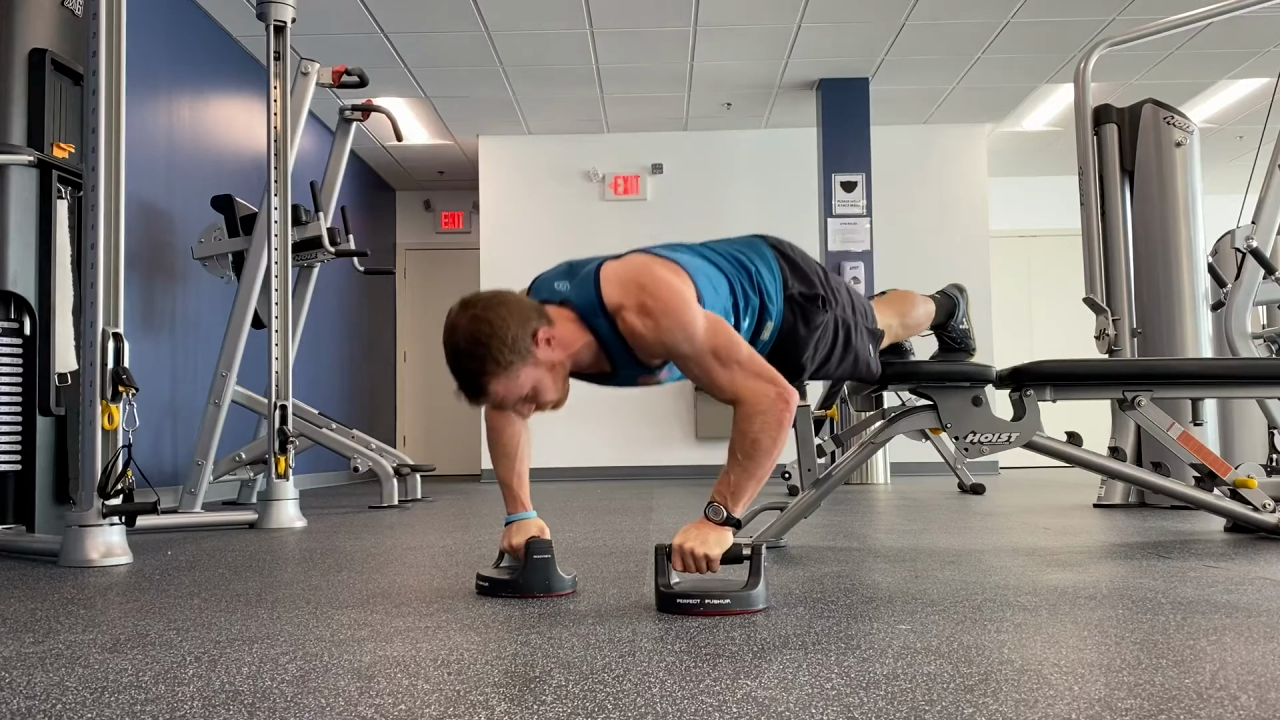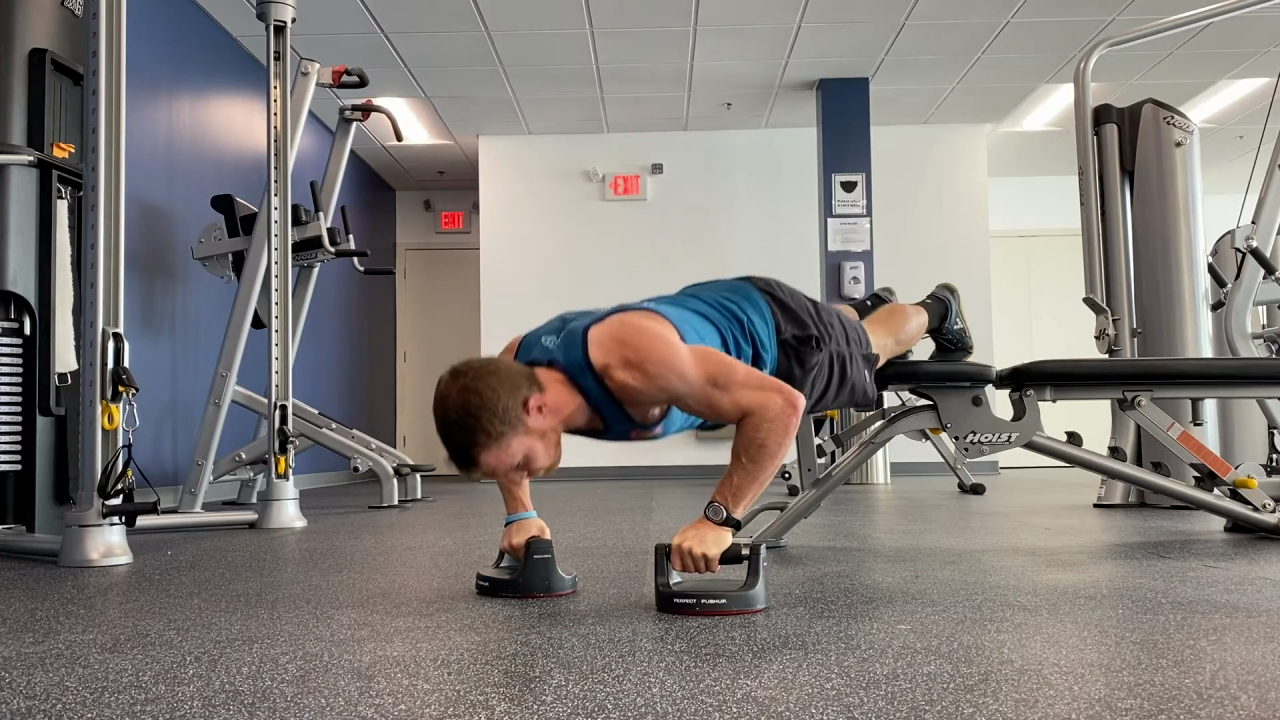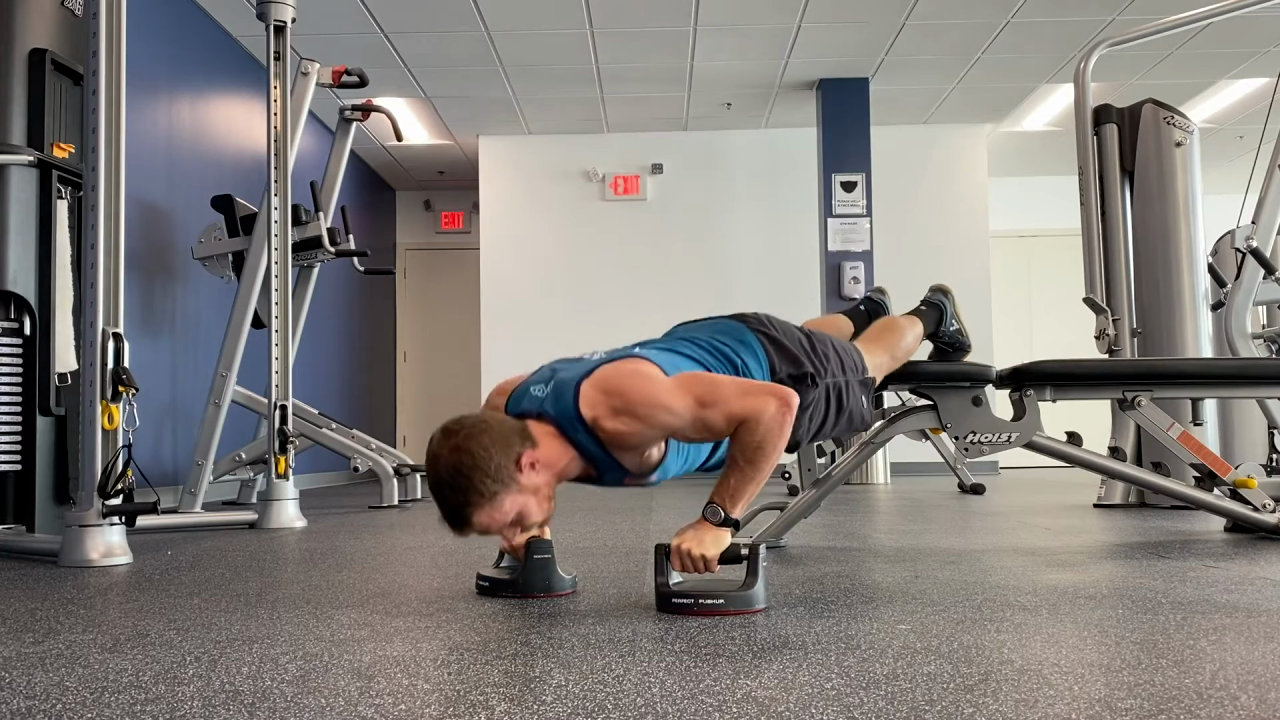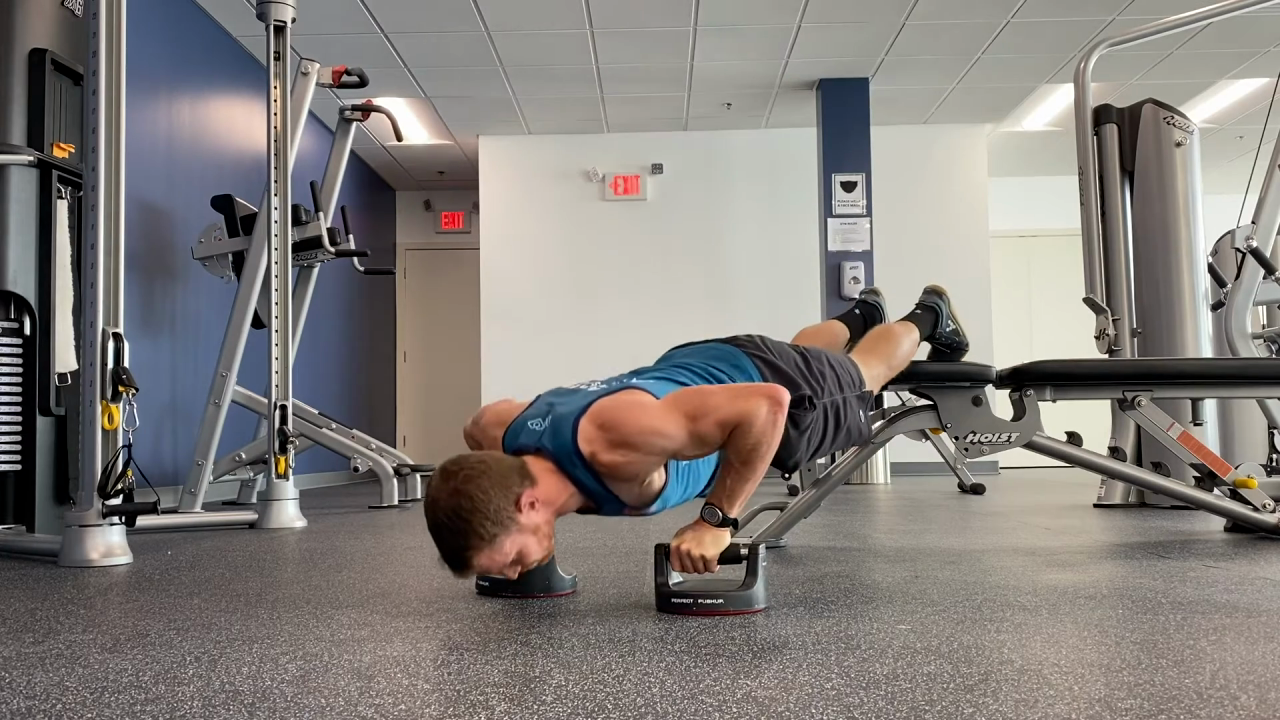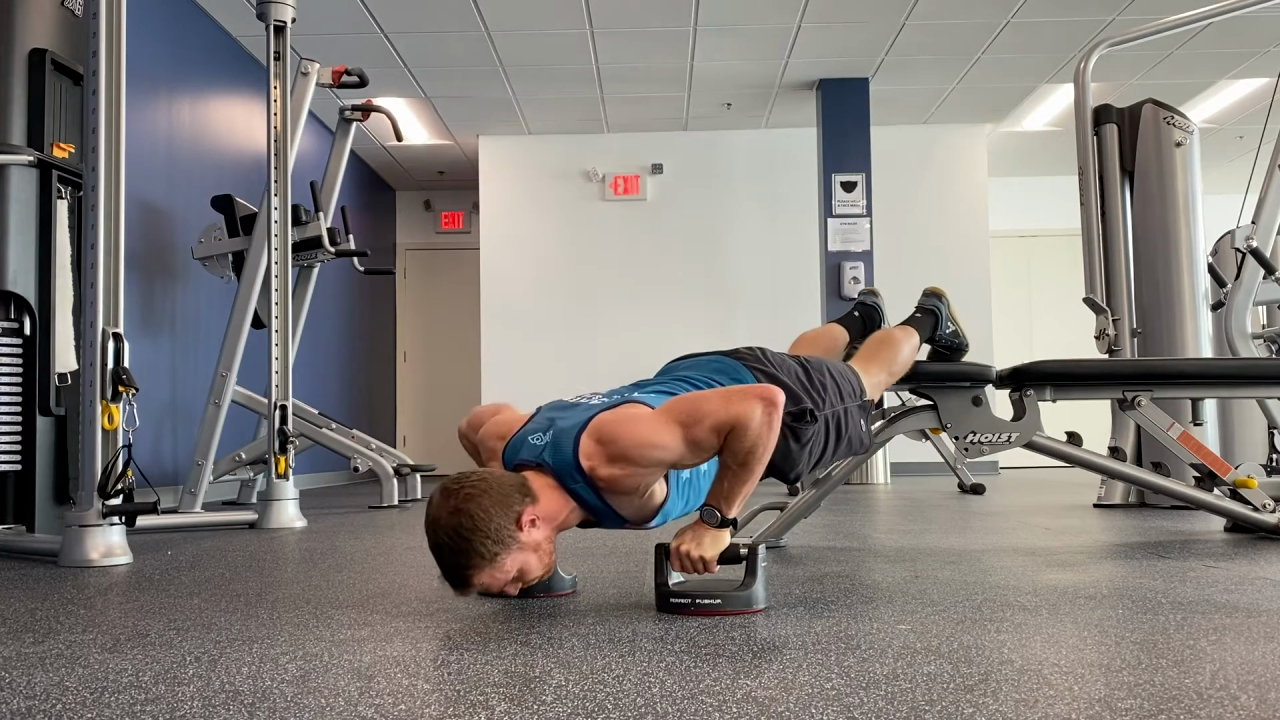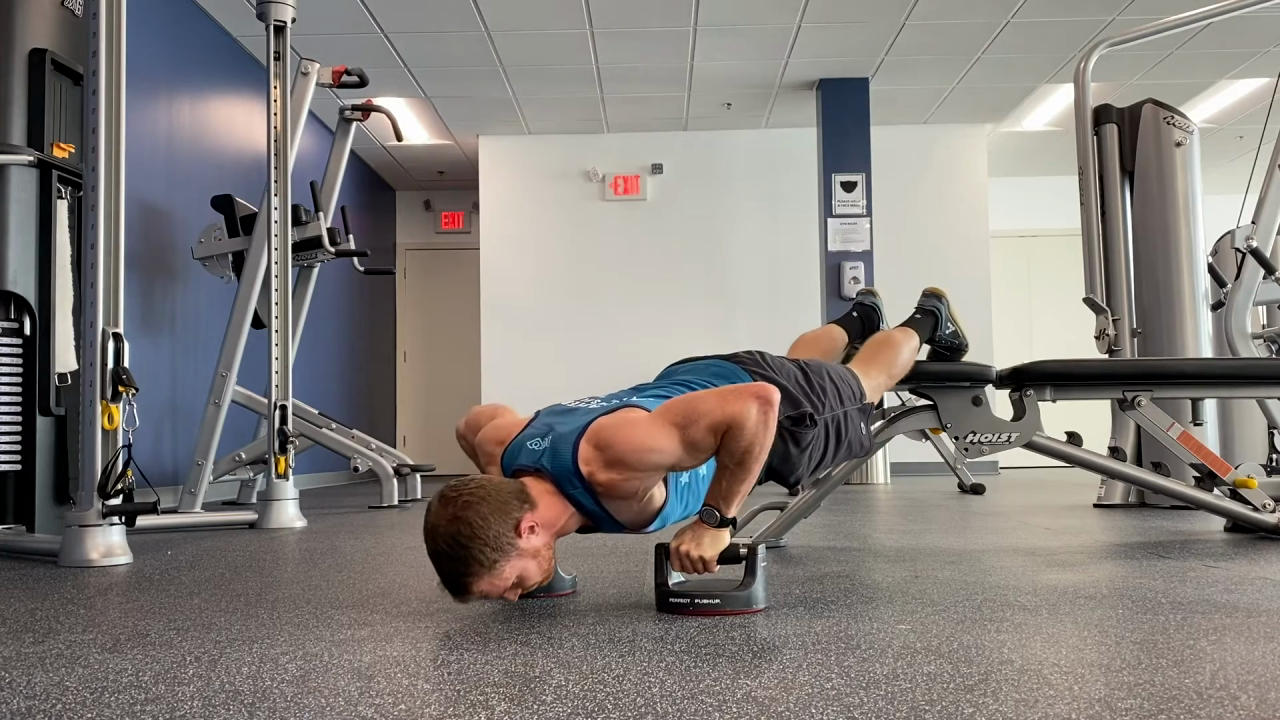
dt=0.2s
person 1, frame 1
left shoulder: (644, 310)
right shoulder: (525, 318)
left elbow: (772, 399)
right elbow: (498, 405)
left wrist: (719, 519)
right wrist: (520, 513)
left hip: (777, 289)
right hip: (723, 299)
left knee: (877, 330)
left ankle: (945, 308)
right ankle: (874, 299)
person 1, frame 2
left shoulder: (629, 367)
right shoulder: (513, 367)
left elbow: (781, 406)
right elbow: (497, 434)
left wrist: (718, 519)
right wrist: (521, 515)
left hip: (769, 332)
right hip: (711, 321)
left knee: (870, 349)
left ankle: (938, 310)
right ankle: (867, 306)
person 1, frame 3
left shoulder: (615, 413)
right shoulder: (508, 406)
left elbow: (775, 405)
left wrist: (718, 519)
right wrist: (520, 516)
left hip: (765, 367)
right hip: (698, 352)
left knee: (868, 364)
right knee: (832, 341)
left ankle: (934, 313)
right ankle: (866, 310)
person 1, frame 4
left shoulder: (613, 443)
right shoulder: (504, 436)
left elbow: (768, 405)
left wrist: (717, 520)
left hip: (761, 386)
right hip: (692, 371)
left knee: (861, 374)
right knee: (803, 355)
left ankle: (929, 316)
right ankle: (861, 314)
person 1, frame 5
left shoulder: (613, 456)
right shoulder: (503, 449)
left elbow: (764, 406)
right elbow: (475, 421)
left wrist: (715, 522)
left hip: (767, 399)
right hip: (692, 383)
left knee: (862, 381)
right knee: (802, 362)
left ankle: (928, 319)
right ankle: (860, 317)
person 1, frame 6
left shoulder: (612, 462)
right shoulder: (502, 452)
left elbow: (759, 405)
right elbow: (473, 421)
left wrist: (714, 522)
left hip: (772, 408)
right hip: (690, 386)
left knee: (864, 384)
right knee: (801, 364)
left ankle: (928, 319)
right ankle: (860, 318)
